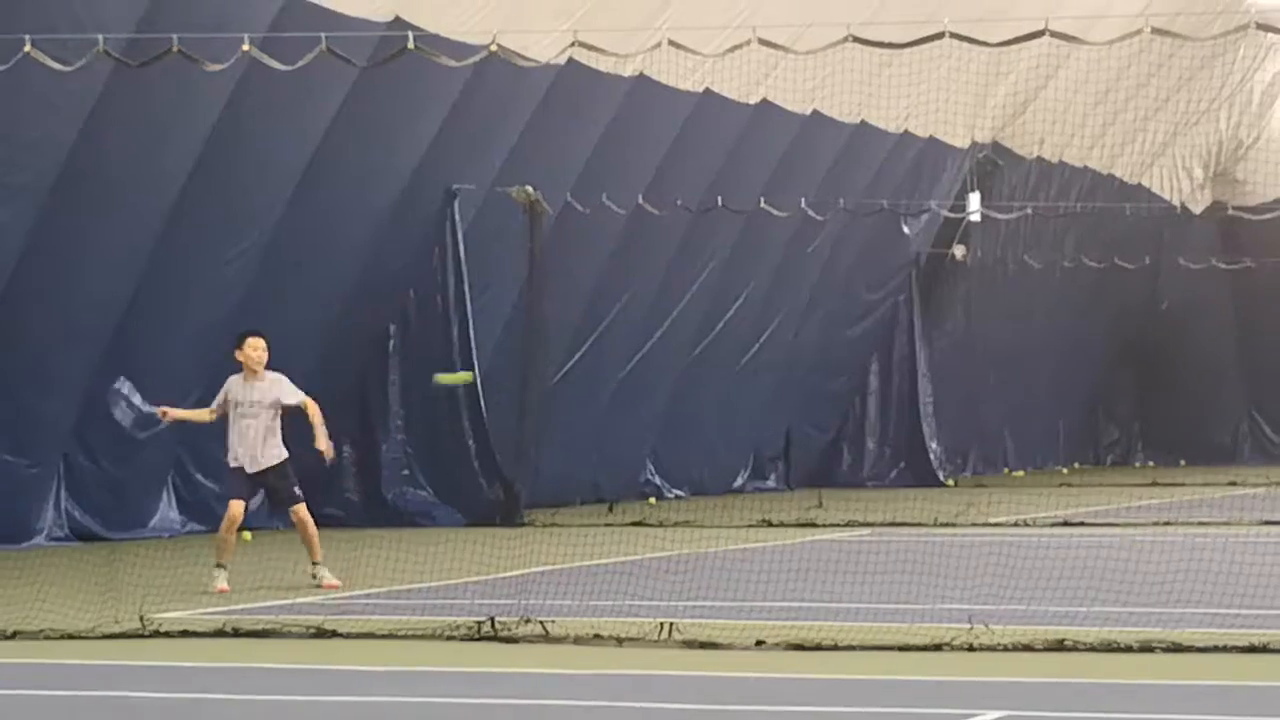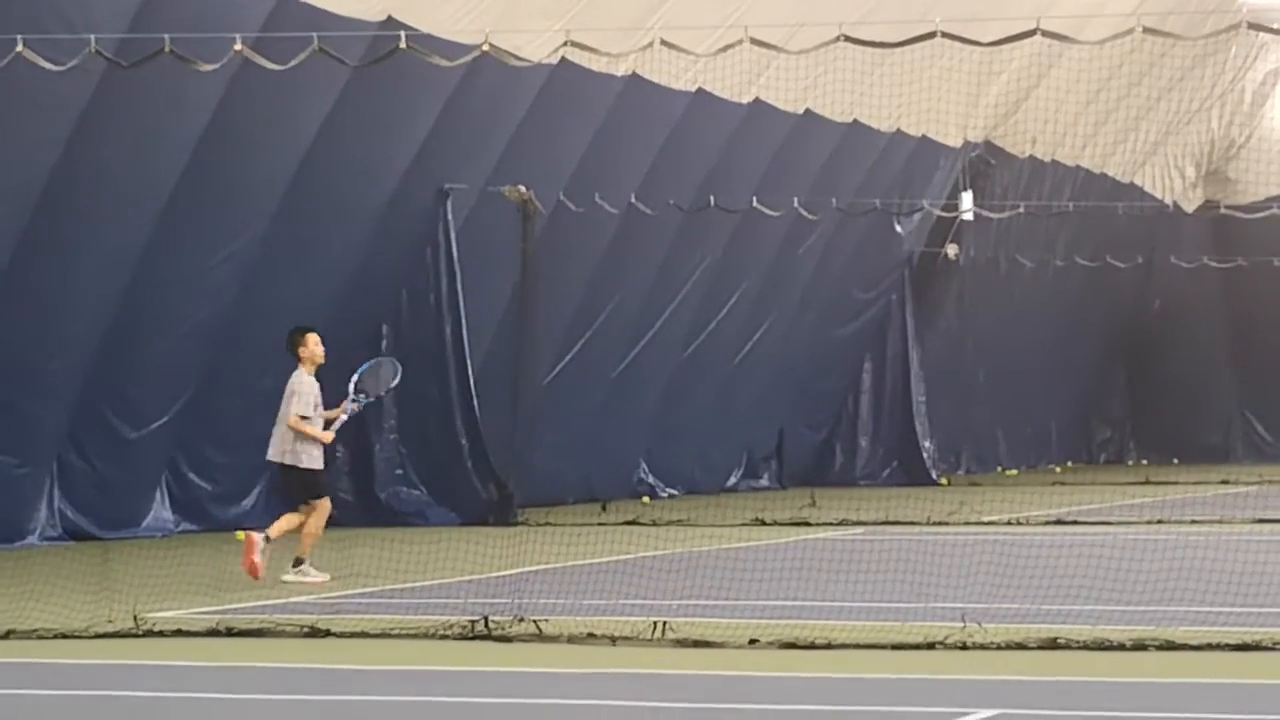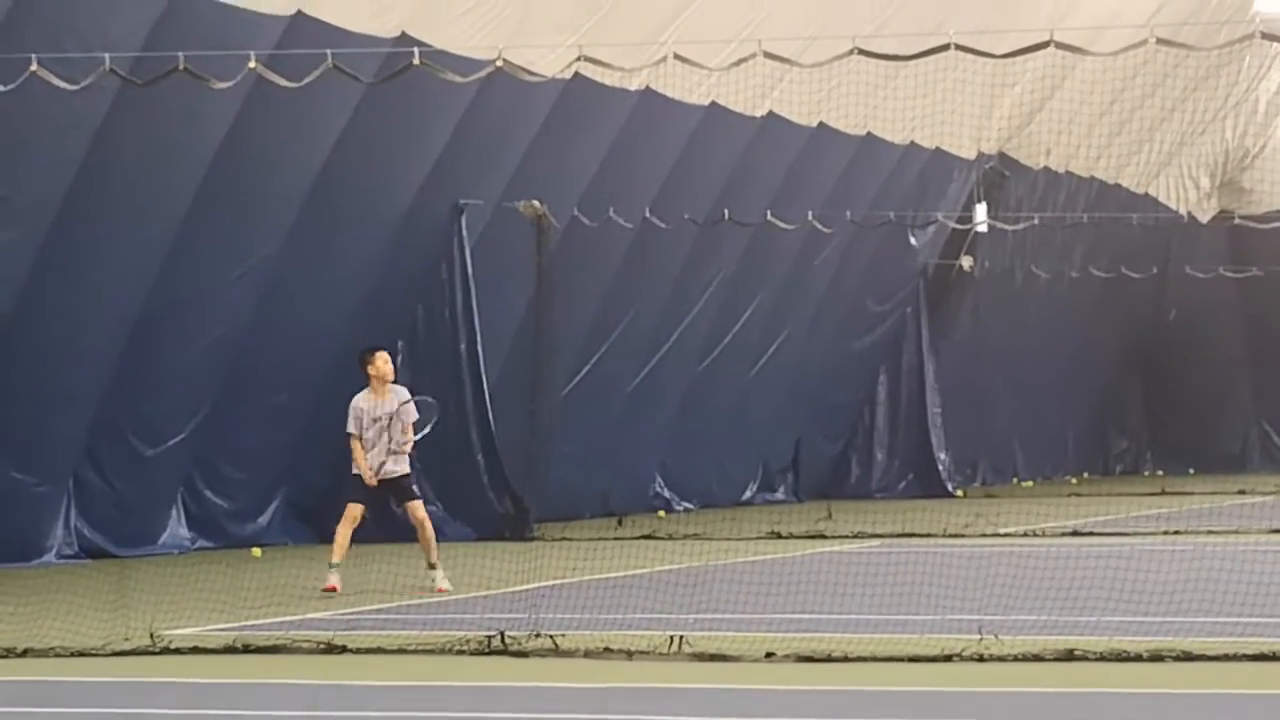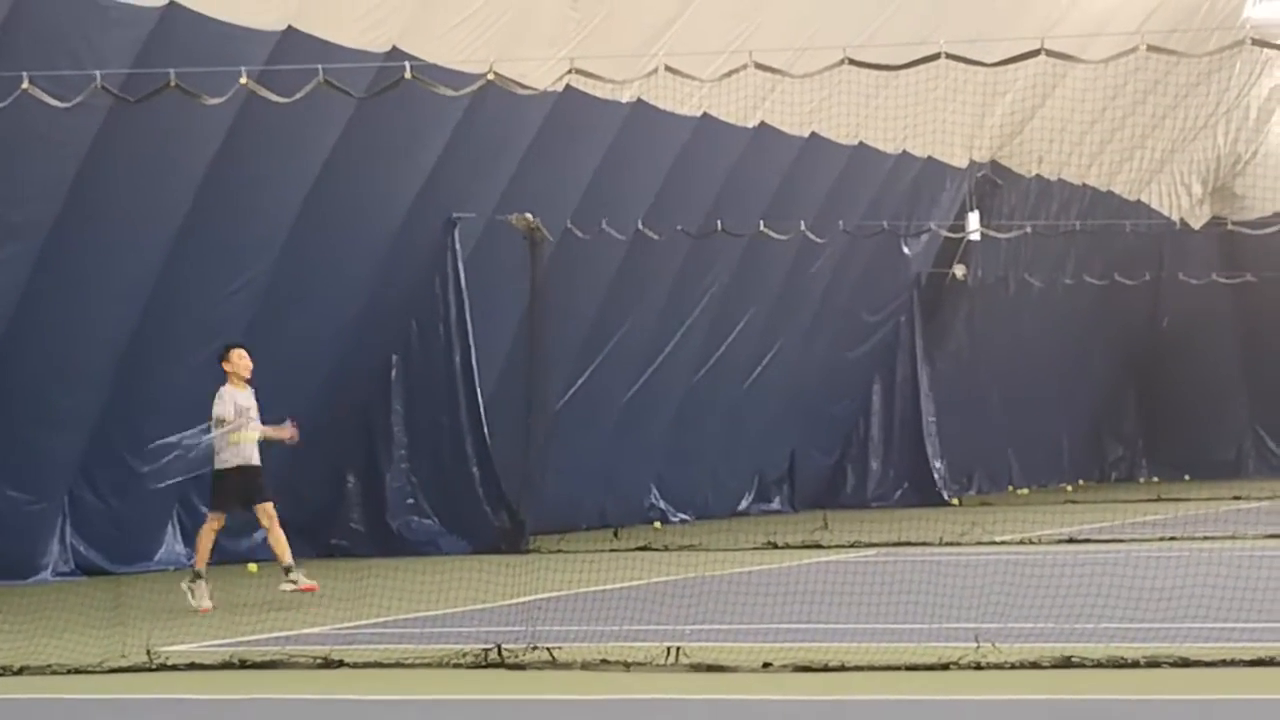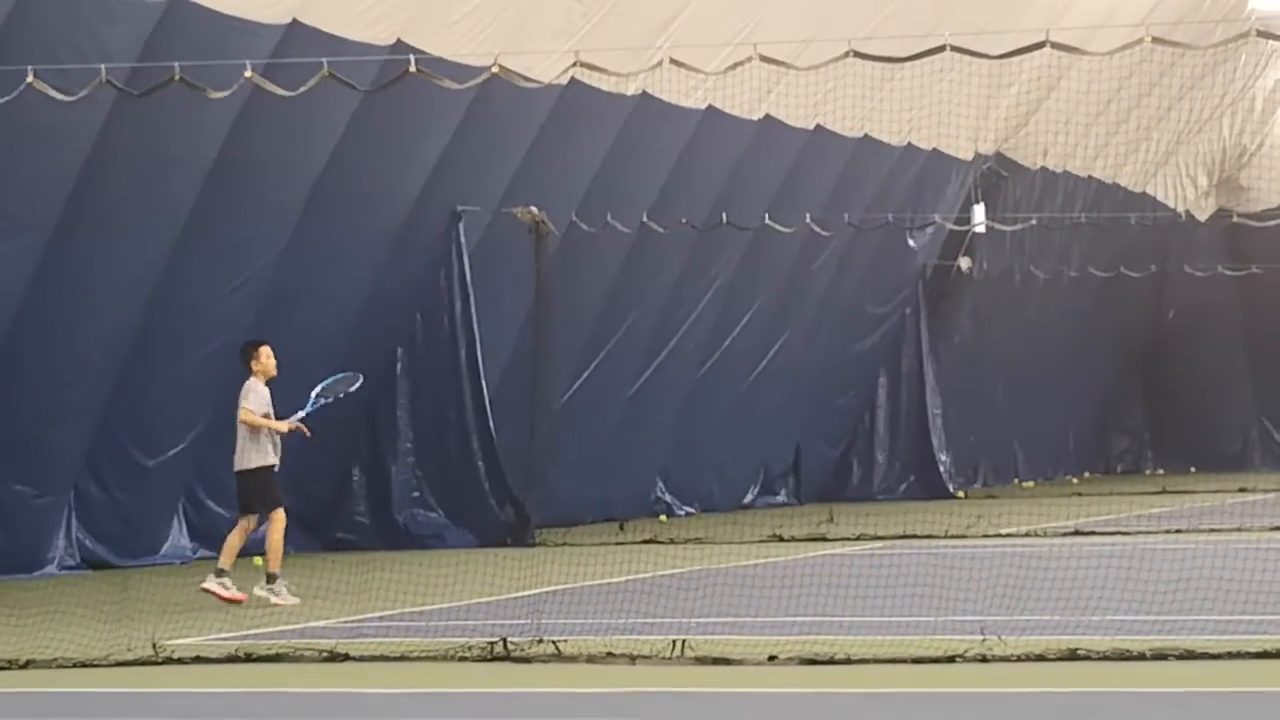
dt=1s
person 1, frame 1
left shoulder: (277, 382)
right shoulder: (232, 385)
left elbow: (310, 405)
right elbow: (213, 414)
left wrist: (321, 435)
right wrist: (177, 414)
left hip: (274, 461)
right hip: (241, 463)
left knee: (302, 517)
right knee: (234, 515)
left ankle: (318, 569)
right ankle: (220, 570)
person 1, frame 2
left shoulder: (304, 381)
right shoulder: (305, 384)
right elbow: (293, 421)
left wrist: (338, 412)
right wrist: (320, 436)
left hip: (289, 457)
right hip: (301, 458)
left knee: (303, 513)
right knee: (322, 508)
left ankle: (263, 538)
right ankle: (299, 567)
person 1, frame 3
left shoulder: (401, 394)
right shoulder: (359, 403)
left elbow: (410, 430)
right elbow: (355, 441)
left wrist: (406, 444)
right wrist: (364, 470)
left hip: (399, 470)
right hip: (367, 472)
left knee: (420, 517)
right knee: (351, 515)
left ankle: (434, 569)
right ankle: (333, 573)
person 1, frame 4
left shoulder: (248, 393)
right shoulder: (225, 394)
right elbow: (223, 430)
left wrist: (280, 433)
left hip: (250, 465)
right hip: (229, 466)
left knee: (269, 518)
right knee: (214, 523)
left ankle: (292, 576)
right ankle: (196, 579)
person 1, frame 5
left shoulder: (261, 389)
right shoulder: (253, 387)
right elbow: (245, 416)
left wrist: (288, 426)
right wrist: (275, 424)
left hip: (254, 465)
right hip: (256, 464)
left knee: (246, 524)
right knee: (278, 519)
left ankle: (219, 577)
right ankle: (271, 583)
